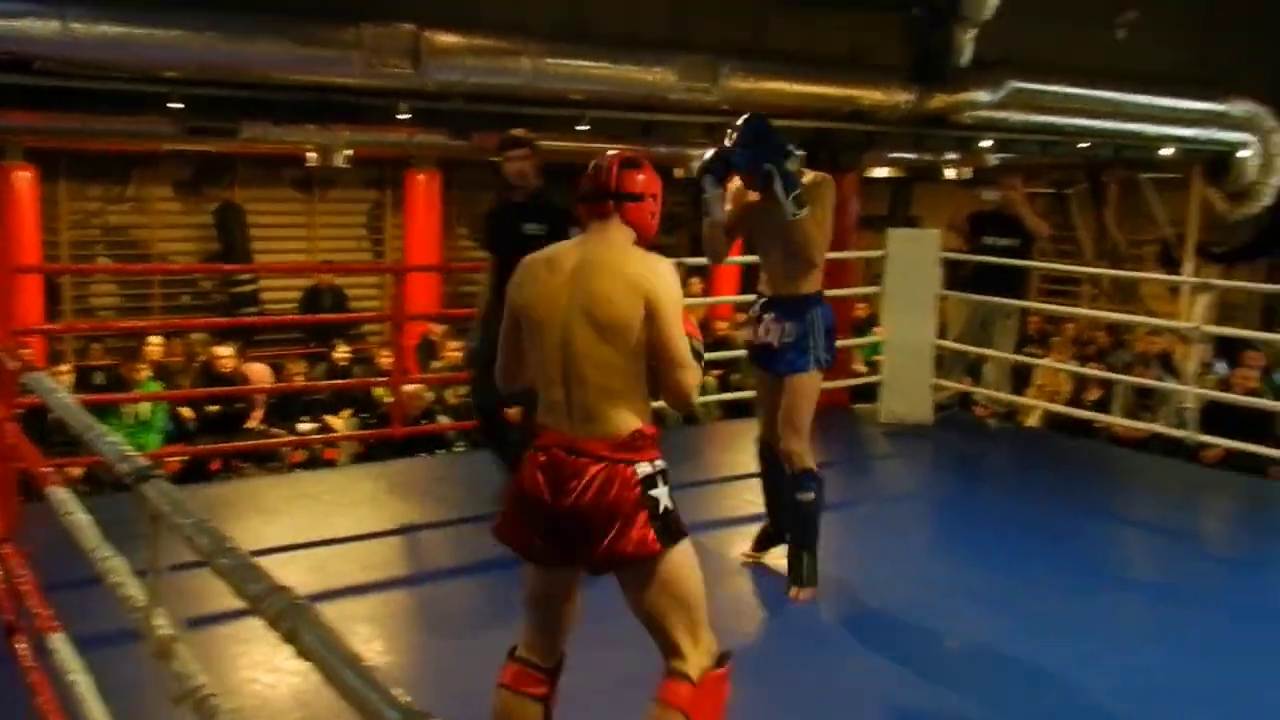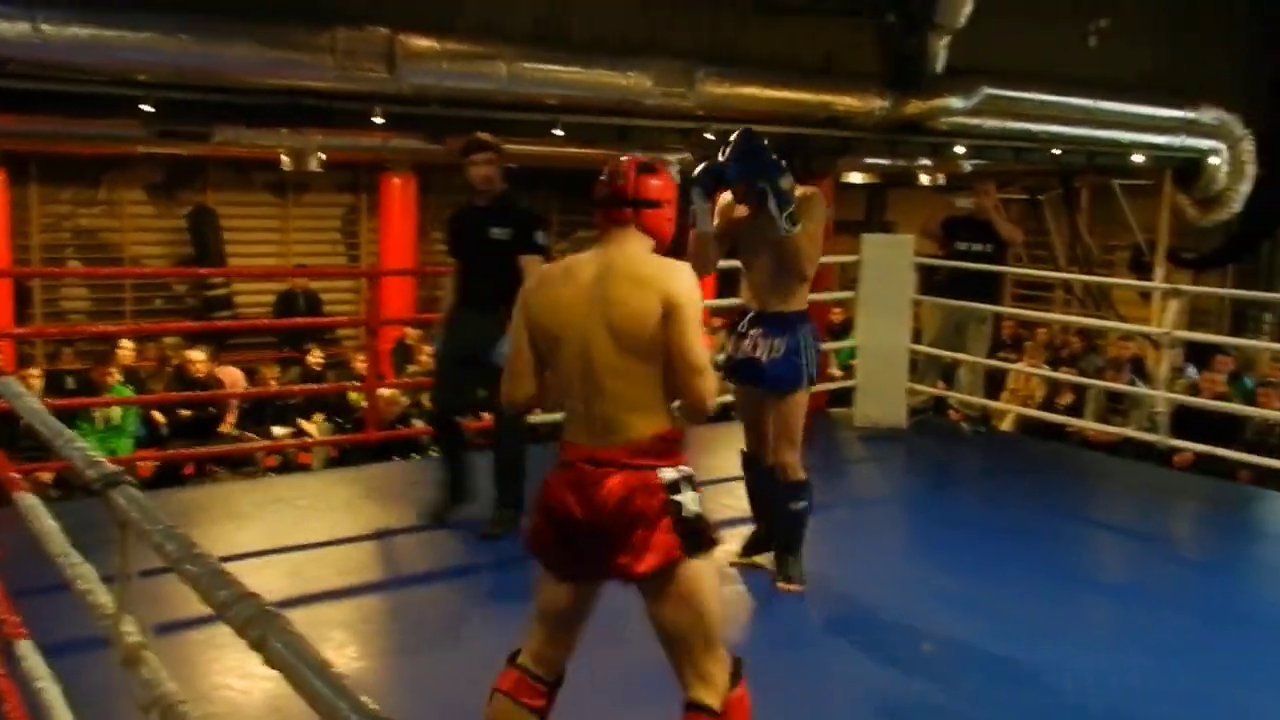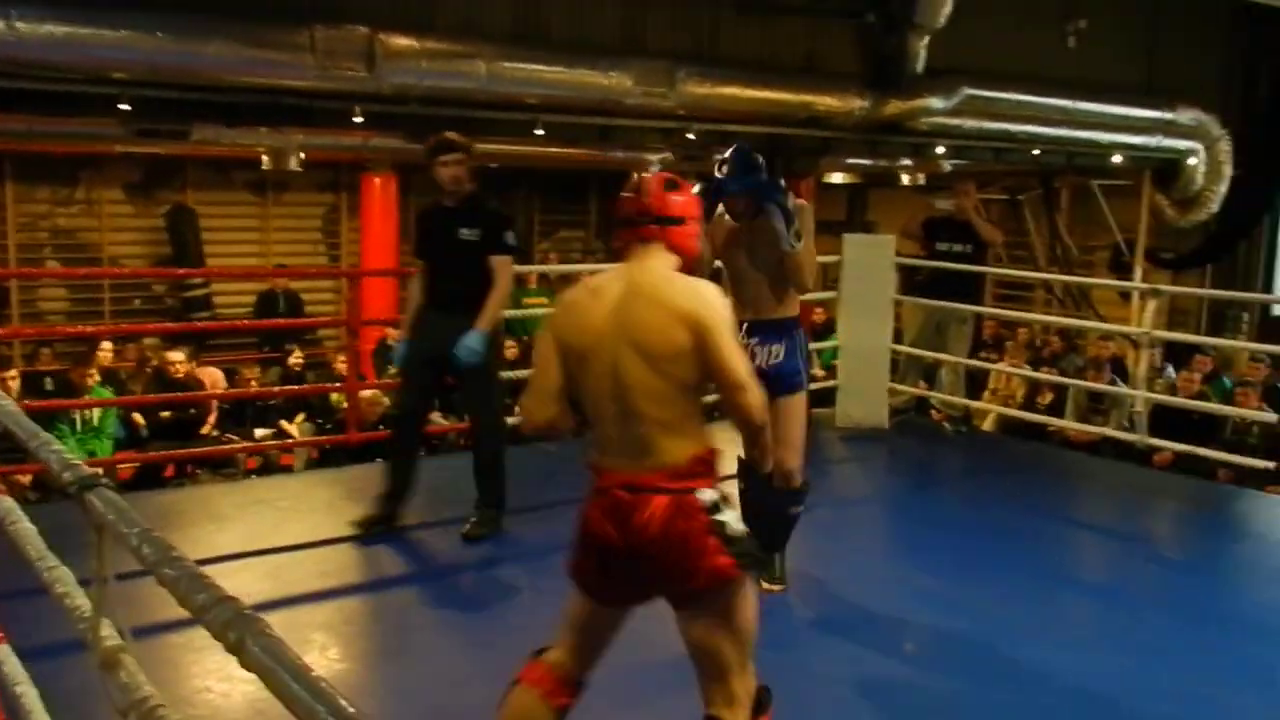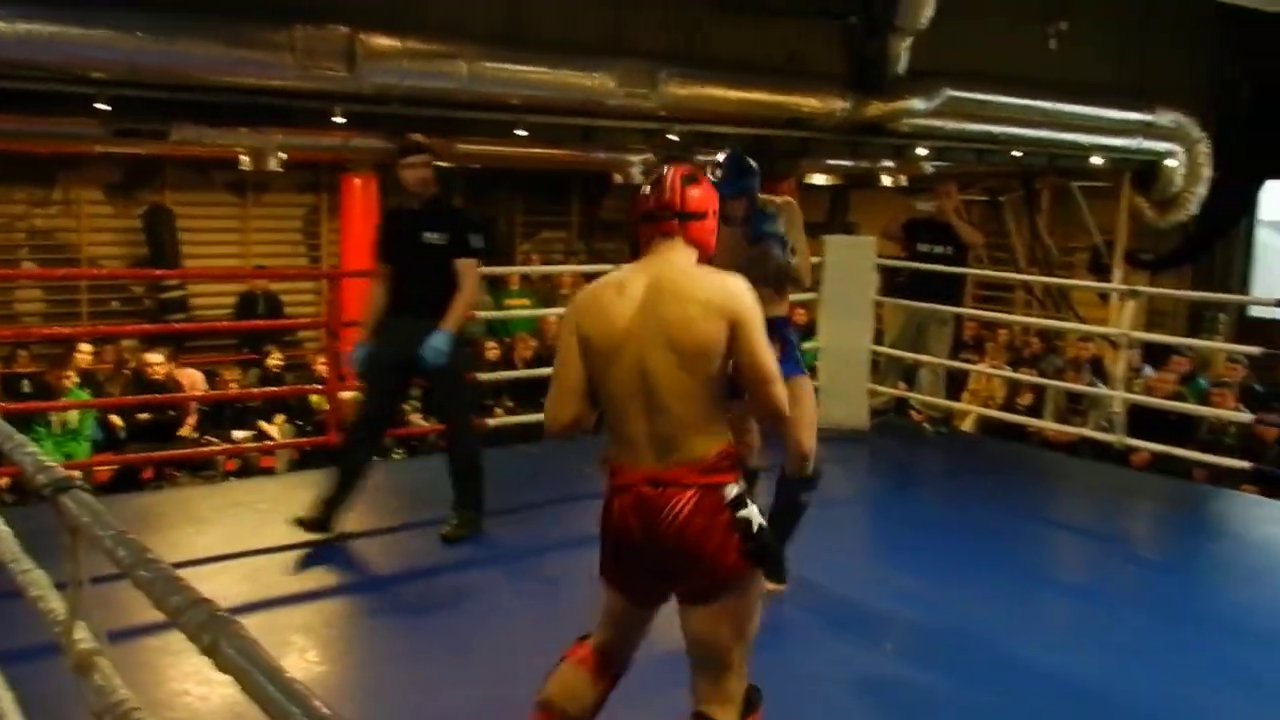
dt=0.1s
person 1, frame 1
left shoulder: (531, 271)
right shoulder: (650, 273)
left elbow: (511, 377)
right elbow: (683, 391)
right wrist: (683, 337)
left hip: (546, 473)
right hip: (621, 480)
left knee: (537, 647)
right knee: (695, 661)
person 1, frame 2
left shoulder: (543, 284)
right shoulder: (670, 277)
left elbow: (516, 396)
right elbow: (698, 400)
right wrist: (699, 357)
left hip: (574, 484)
right hip: (645, 488)
left knee: (542, 654)
person 1, frame 3
left shoulder: (572, 305)
right shoulder: (699, 298)
left elbow: (538, 420)
right elbow: (751, 416)
left hip: (607, 509)
right hip: (683, 510)
left knee: (569, 657)
person 1, frame 4
left shoulder: (589, 301)
right shoulder: (727, 292)
left elbow: (561, 419)
right elbow: (776, 409)
left hip: (628, 503)
right hip: (706, 505)
left knee: (610, 643)
person 2, frame 1
left shoulder: (815, 186)
right shoulder: (741, 191)
left elbow: (814, 255)
right elbow: (716, 254)
left wrist: (788, 191)
right wrist: (712, 194)
left hip: (804, 316)
right hip: (768, 312)
left knee: (795, 444)
right knee: (769, 434)
left ankle: (805, 552)
right ankle: (778, 523)
person 2, frame 2
left shoulder: (807, 200)
right shoulder: (731, 206)
left elbow: (805, 270)
right elbow: (701, 266)
left wrist: (782, 209)
right wrist: (701, 207)
left hip: (790, 331)
right hip: (750, 327)
left knee: (785, 456)
right knee: (756, 447)
left ankle: (789, 552)
right ankle: (767, 530)
person 2, frame 3
left shoulder: (794, 210)
right shoulder: (719, 221)
left elbow: (806, 280)
left wrist: (784, 226)
right wrist: (699, 228)
left hip: (785, 340)
right hip: (740, 338)
left knee: (789, 465)
left ankle: (774, 548)
person 2, frame 4
left shoulder: (782, 210)
left elbow: (804, 278)
left wrist: (779, 245)
left hip: (776, 336)
left knee: (802, 453)
right knee: (744, 454)
left ankle: (775, 545)
person 3, frame 1
left shoulder: (554, 213)
right shoulder: (496, 214)
right wrist: (483, 326)
right hip: (500, 317)
left knee: (533, 405)
right knee: (484, 403)
right ankle: (516, 460)
person 3, frame 2
left shoulder: (521, 216)
right shoulder: (461, 218)
left elbow: (534, 278)
right wrist: (442, 332)
left hip: (504, 325)
right hip: (466, 324)
left knee: (507, 418)
right knee: (443, 408)
left ankle: (508, 507)
right ankle: (455, 489)
person 3, frame 3
left shoulder: (490, 217)
right shoulder: (427, 218)
left elbow: (503, 281)
left wrist: (479, 332)
right wrist: (404, 336)
left hip: (472, 329)
right hip: (429, 325)
left knee: (483, 422)
right knee: (406, 413)
left ankle: (489, 511)
right ankle: (391, 503)
person 3, frame 4
left shoulder: (456, 219)
right shoulder: (393, 220)
left elbow: (470, 285)
right elbow: (383, 282)
left wrist: (445, 334)
right wrist: (365, 340)
left hip: (439, 334)
right hip: (395, 328)
left knee: (458, 423)
right knee: (368, 420)
left ankle: (468, 512)
right ankle: (331, 506)
person 4, frame 1
left shoulder: (1026, 221)
right shoulder: (984, 217)
left elbow: (1043, 232)
right elbow: (954, 225)
left wrist: (1019, 206)
right wrist: (972, 213)
left hip: (1008, 299)
right hip: (974, 293)
left knee: (1000, 354)
right knee: (957, 346)
left ankle: (995, 406)
right ankle: (945, 397)
person 4, frame 2
left shoulder: (999, 226)
right shoulder: (958, 222)
left elbow: (1016, 239)
right elbow: (926, 231)
left wrist: (991, 213)
right wrist: (945, 214)
left hip: (981, 303)
right hip: (948, 297)
left knee: (974, 359)
right knee: (931, 351)
left ankle: (970, 412)
right ankle: (920, 402)
person 4, frame 3
left shoulder: (980, 227)
right shoulder: (938, 223)
left elbow: (996, 239)
right elbow: (906, 232)
left wrist: (971, 215)
right wrist: (925, 212)
left hip: (962, 303)
right hip: (929, 298)
left knee: (955, 360)
right knee: (913, 351)
left ankle: (951, 411)
right ankle: (902, 402)
person 4, frame 4
left shoulder: (961, 228)
right shoulder: (918, 224)
left elbow: (977, 242)
right elbow: (887, 233)
left wrist: (951, 216)
right wrist: (906, 213)
left hip: (942, 305)
right hip: (909, 299)
left knee: (935, 360)
right knee: (893, 352)
left ankle: (931, 412)
right ankle: (882, 403)
